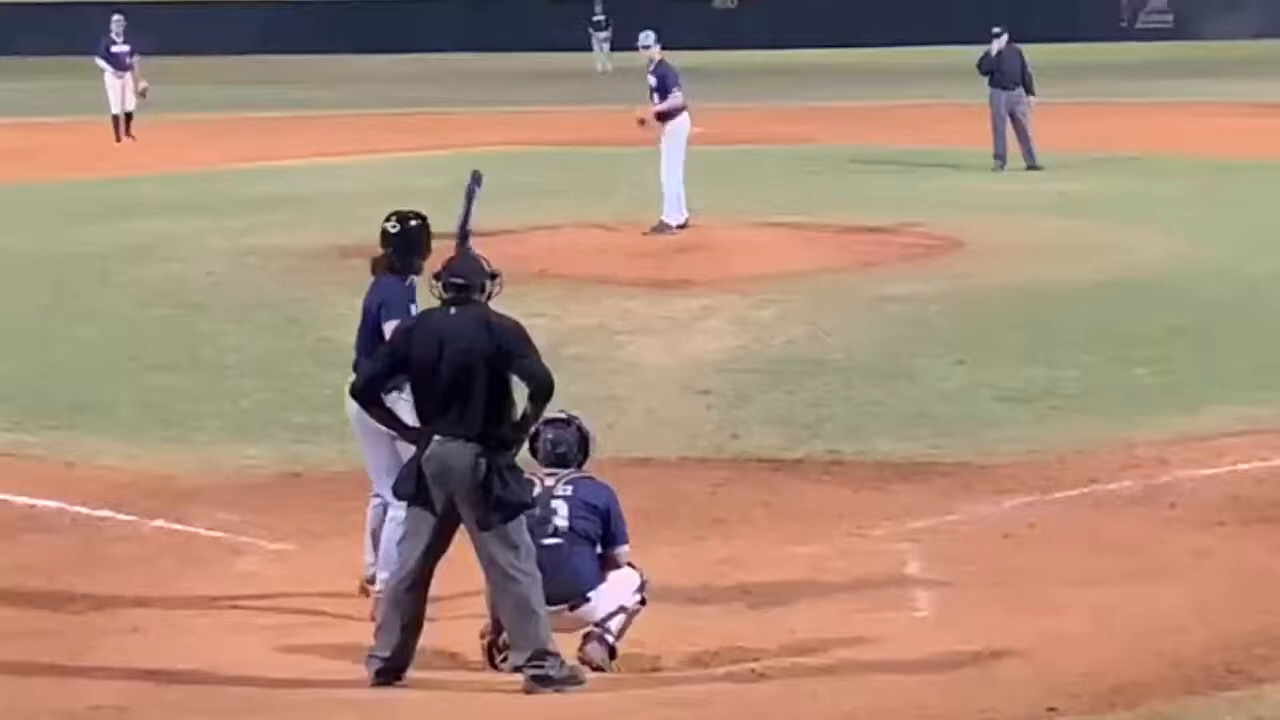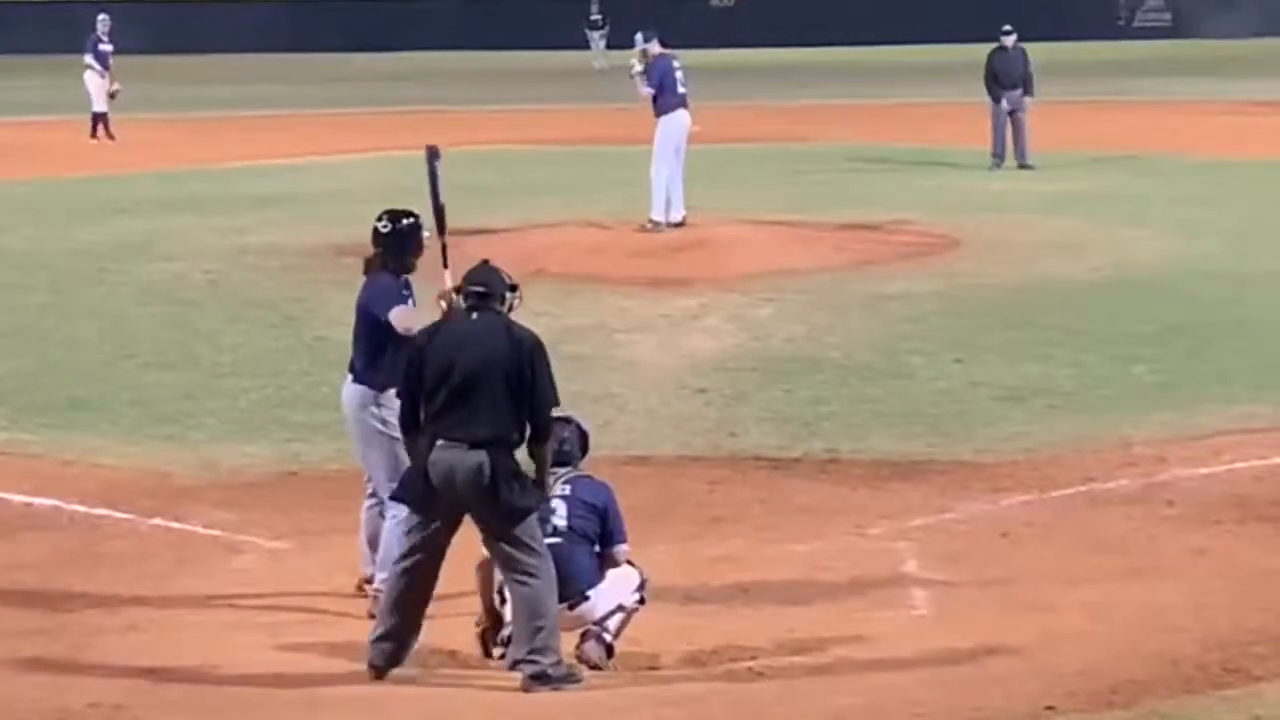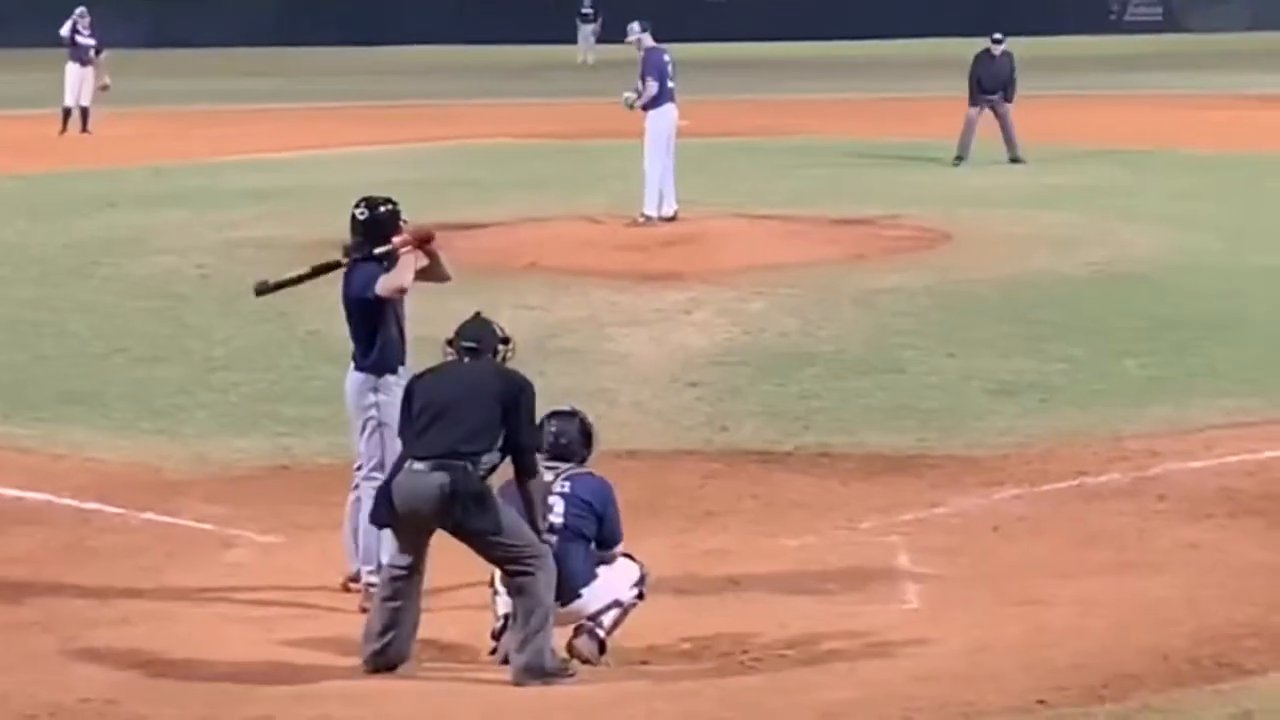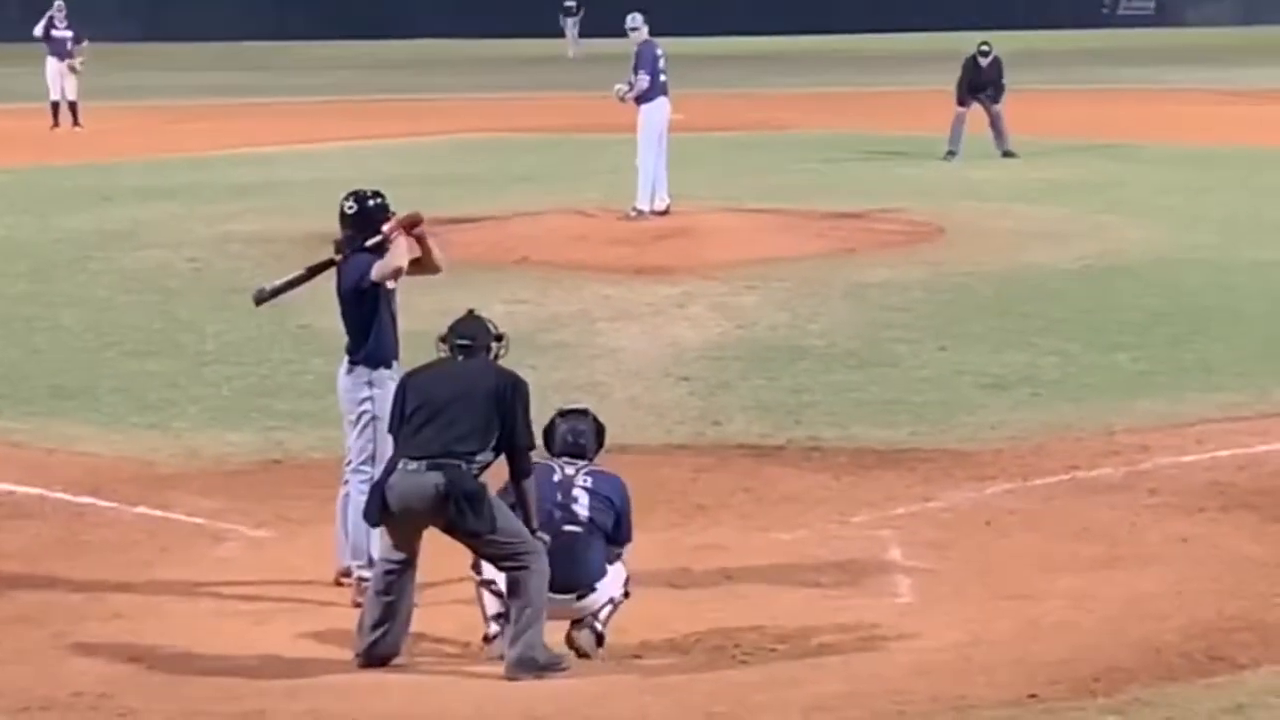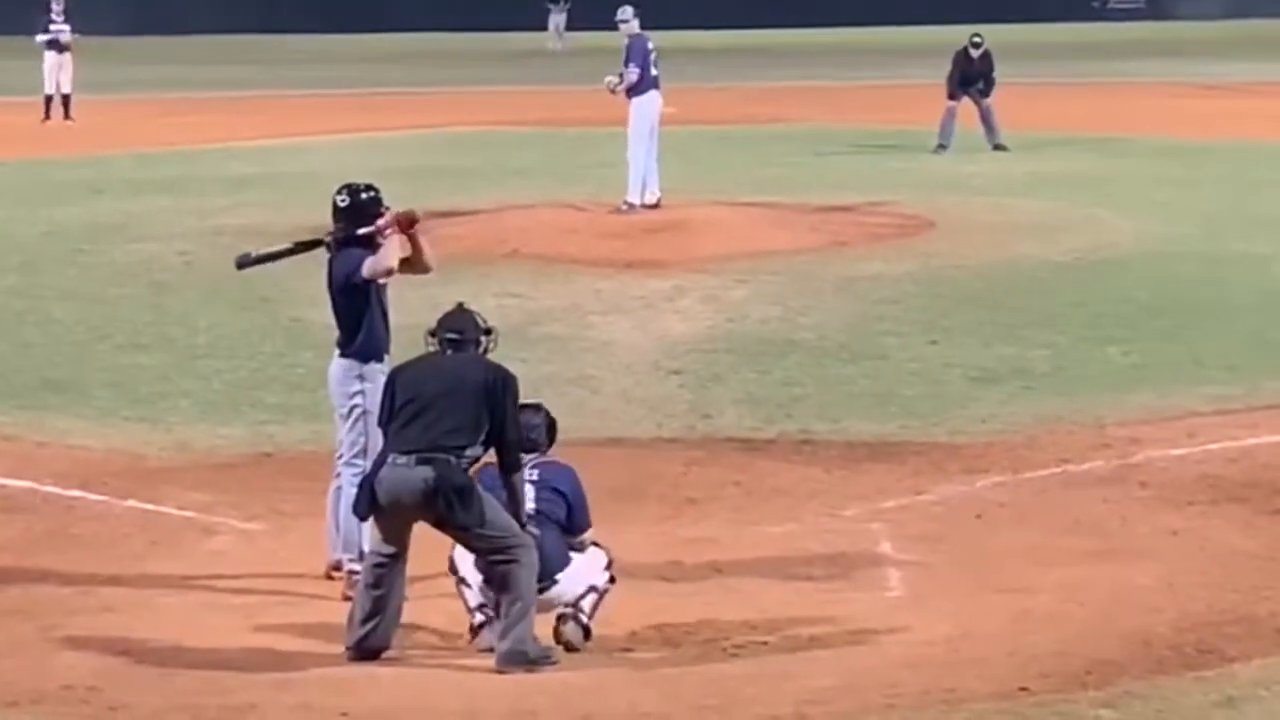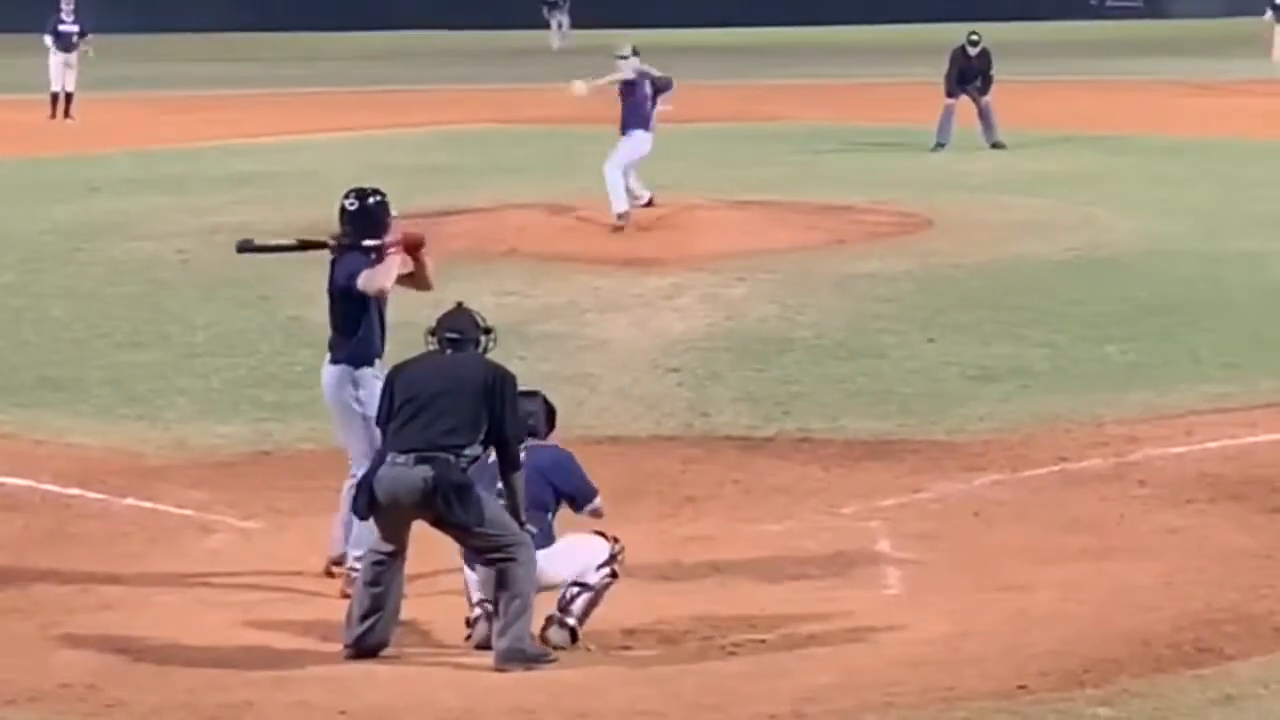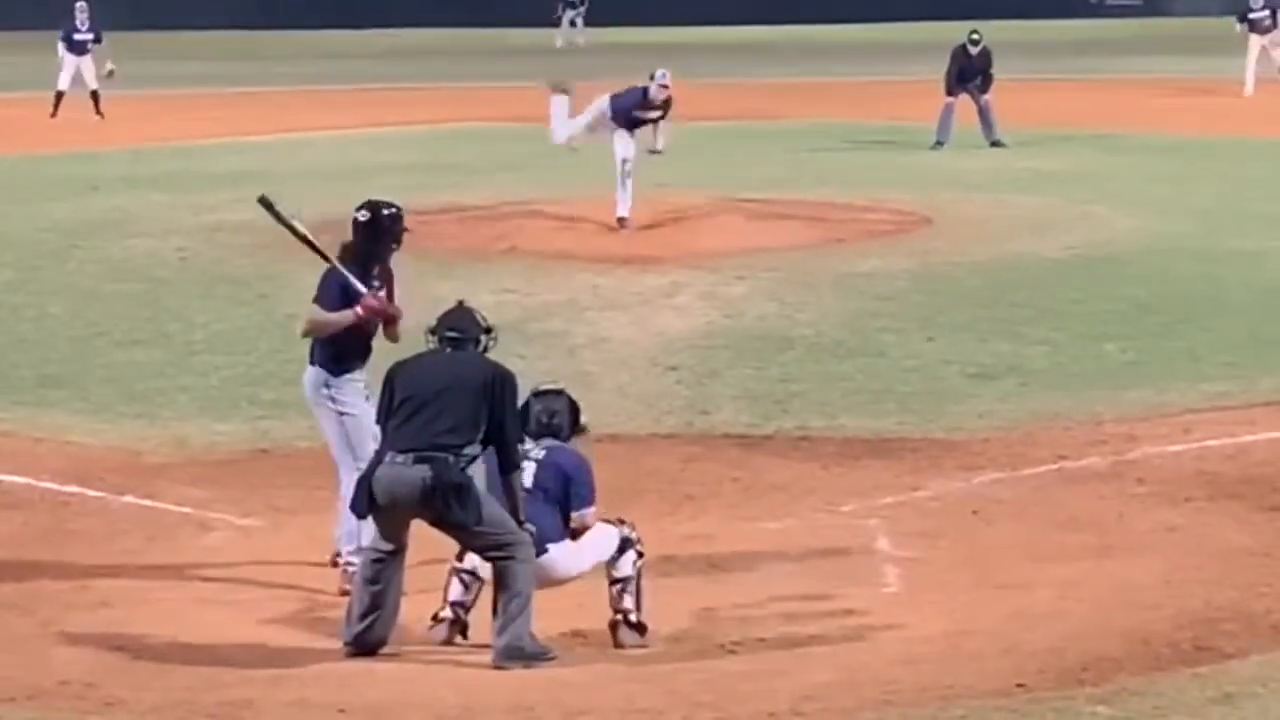
dt=0.7s
person 1, frame 1
left shoulder: (397, 284)
right shoulder: (393, 290)
left hip: (378, 394)
right hip: (381, 397)
left knee: (386, 488)
right knee: (406, 496)
left ankle: (374, 574)
right ankle: (387, 593)
person 1, frame 2
left shoulder: (395, 284)
right shoulder: (384, 287)
left elbow: (407, 332)
right elbow: (407, 326)
left hip: (373, 393)
right hip: (376, 398)
left knee: (382, 488)
left ankle: (372, 572)
right ankle: (385, 591)
person 1, frame 3
left shoulder: (384, 265)
right shoulder: (362, 273)
left elbow: (441, 276)
right elbow: (398, 286)
left wrist: (426, 249)
right wrist: (408, 254)
left hip: (381, 379)
right hip: (376, 383)
left knee: (368, 476)
right knee: (383, 481)
left ankle: (359, 568)
right ankle: (374, 583)
person 1, frame 4
left shoulder: (374, 259)
right shoulder: (357, 264)
left elbow: (432, 267)
right elbow: (396, 267)
left wrist: (418, 235)
right wrist: (399, 238)
left hip: (373, 372)
right hip: (368, 377)
left knee: (358, 471)
right knee: (372, 475)
left ankle: (350, 562)
right ankle: (366, 577)
person 1, frame 5
left shoulder: (366, 253)
right shoulder: (348, 258)
left elbow: (425, 265)
right elbow: (385, 267)
left wrist: (410, 234)
right wrist: (392, 237)
left hip: (361, 368)
right hip: (360, 371)
left knee: (349, 464)
right knee: (364, 469)
left ankle: (340, 555)
right ankle: (356, 571)
person 1, frame 6
left shoulder: (369, 258)
right shoulder: (351, 262)
left elbow: (424, 284)
right elbow: (377, 285)
left wrist: (415, 252)
right wrist: (396, 255)
left hip: (354, 372)
right hip: (354, 375)
left knee: (365, 466)
left ankle: (341, 552)
right ankle: (357, 571)
person 1, frame 7
left shoulder: (382, 273)
right shoulder: (341, 275)
left elbow: (392, 336)
right elbow: (310, 325)
left wrist: (390, 318)
right wrist: (359, 312)
left hip: (352, 377)
right hip: (331, 380)
left knee: (363, 461)
right knee: (364, 470)
left ankle: (344, 547)
right ankle: (353, 569)
person 2, frame 1
left shoulder: (414, 331)
right shoulder: (499, 329)
left elbow: (363, 388)
right elbow: (541, 384)
left wrist: (409, 432)
right wrist: (520, 429)
left hip: (432, 458)
right hip: (482, 460)
left knee: (411, 563)
right knee: (512, 566)
left ankle: (385, 662)
right ankle: (540, 666)
person 2, frame 2
left shoulder: (431, 337)
right shoulder: (521, 340)
left elbow: (408, 416)
right elbow: (541, 419)
right wrist: (541, 474)
left hip: (437, 461)
right hip: (490, 465)
left knee: (413, 559)
right knee: (530, 566)
left ankle: (384, 654)
right ankle: (540, 665)
person 2, frame 3
left shoulder: (422, 380)
right shoulder: (513, 383)
right elbow: (525, 465)
right wrist: (537, 525)
left hip: (406, 483)
right hip: (456, 484)
left knee: (404, 560)
right knee: (534, 561)
left ankle: (382, 653)
right ankle: (534, 662)
person 2, frame 4
left shoulder: (414, 378)
right shoulder: (507, 382)
right elbow: (520, 464)
right wrist: (532, 525)
left hip: (400, 481)
right hip: (451, 484)
left knee: (397, 556)
right knee: (529, 556)
left ankle: (375, 648)
right ankle: (527, 656)
person 2, frame 5
left shoulder: (403, 372)
right shoulder: (495, 376)
right elbow: (509, 457)
left wrist: (402, 480)
right wrist: (521, 518)
left hip: (390, 476)
right hip: (441, 477)
left knee: (386, 551)
right knee: (518, 550)
left ankle: (365, 641)
right ankle: (517, 650)
person 2, frame 6
left shoulder: (402, 371)
right shoulder: (494, 375)
right elbow: (509, 455)
right wrist: (520, 517)
left hip: (388, 475)
right hip: (440, 477)
left knee: (386, 548)
right knee: (516, 548)
left ankle: (363, 639)
right ankle: (515, 647)
person 2, frame 7
left shoulder: (402, 370)
right shoulder: (495, 375)
right elbow: (508, 454)
left wrist: (399, 478)
right wrist: (520, 517)
left hip: (387, 475)
right hip: (438, 477)
left knee: (385, 546)
right knee: (516, 547)
left ankle: (362, 637)
right ankle: (515, 645)
person 3, frame 1
right shoulder: (599, 490)
right elbow: (619, 558)
left wrist: (496, 626)
right hip: (581, 606)
right knee: (632, 579)
right ankle: (600, 640)
person 3, frame 2
right shoulder: (597, 490)
left elbow: (487, 562)
right elbow: (618, 556)
left wrist: (489, 617)
right hip: (580, 604)
left knee: (501, 571)
right knee: (631, 577)
left ankle: (514, 636)
right ankle: (598, 638)
person 3, frame 3
left shoulder: (513, 485)
right shoulder: (597, 486)
right elbow: (612, 554)
right hip: (576, 599)
left knee: (503, 574)
right knee: (633, 573)
left ankle: (510, 629)
right ankle: (591, 634)
person 3, frame 4
left shoulder: (529, 474)
right shoulder: (612, 484)
right elbow: (617, 551)
right hip: (583, 597)
left knee: (485, 561)
right knee: (618, 574)
left ankle: (499, 632)
right ankle: (589, 628)
person 3, frame 5
left shoulder: (484, 474)
right shoulder: (563, 474)
right elbow: (582, 542)
left hip: (493, 589)
right hip: (550, 588)
left knee: (461, 555)
right knee: (599, 560)
left ankle: (485, 623)
right ankle: (575, 621)
person 3, frame 6
left shoulder: (482, 460)
right shoulder: (556, 457)
right elbow: (596, 510)
right wrist: (566, 495)
left hip: (483, 573)
right hip: (533, 564)
right knee: (608, 551)
left ankle: (483, 617)
right ankle: (564, 624)
person 3, frame 7
right shoulder: (572, 459)
right elbow: (585, 522)
right hip: (548, 562)
right knee: (623, 537)
left ankle: (447, 621)
right ankle: (627, 626)
person 4, frame 1
left shoulder: (666, 70)
right shoulder: (652, 66)
left elbow: (679, 100)
left wrist: (652, 109)
right wrist: (650, 110)
left hip: (675, 123)
right hip: (669, 123)
left knee: (669, 174)
right knee: (674, 172)
left ankle: (669, 221)
right ankle: (680, 217)
person 4, frame 2
left shoulder: (657, 63)
right shoulder: (672, 59)
left elbow: (646, 93)
left wrist: (637, 75)
right wrist: (643, 71)
left hip: (670, 119)
right hip: (682, 116)
left knee: (660, 171)
right knee: (675, 170)
left ankle: (657, 219)
right ankle: (677, 215)
person 4, frame 3
left shoulder: (650, 56)
right shoulder: (664, 53)
left elbow: (652, 89)
left wrist: (638, 103)
right wrist: (638, 93)
left hip: (657, 112)
right hip: (669, 109)
left knee: (652, 164)
right knee: (665, 163)
left ankle: (650, 213)
right ankle: (668, 209)
person 4, frame 4
left shoulder: (644, 50)
right shoulder: (655, 48)
left elbow: (644, 83)
left wrist: (629, 95)
right wrist: (629, 86)
left hip: (650, 106)
right hip: (661, 103)
left knee: (645, 159)
right knee: (658, 157)
left ankle: (642, 207)
right ankle: (661, 203)
person 4, frame 5
left shoulder: (634, 43)
right shoulder: (646, 41)
left elbow: (633, 76)
left wrist: (619, 88)
right wrist: (619, 78)
left hip: (642, 100)
right hip: (653, 97)
left knee: (635, 152)
right knee: (649, 151)
left ankle: (632, 201)
right ankle: (652, 196)
person 4, frame 6
left shoulder: (636, 79)
right shoulder: (648, 77)
left elbow: (625, 75)
right elbow: (668, 83)
left wrist: (591, 84)
left hip: (636, 137)
right hip: (632, 137)
left knee: (612, 167)
right knee: (624, 171)
left ankle: (622, 213)
right ankle: (644, 198)
person 4, frame 7
left shoulder: (667, 102)
right shoulder: (635, 96)
left elbow: (659, 120)
right elbow: (607, 104)
left wrist: (658, 140)
left hip: (625, 128)
right hip: (606, 113)
left knee: (626, 168)
right knee: (561, 136)
left ankle: (623, 214)
right ankle: (560, 95)
